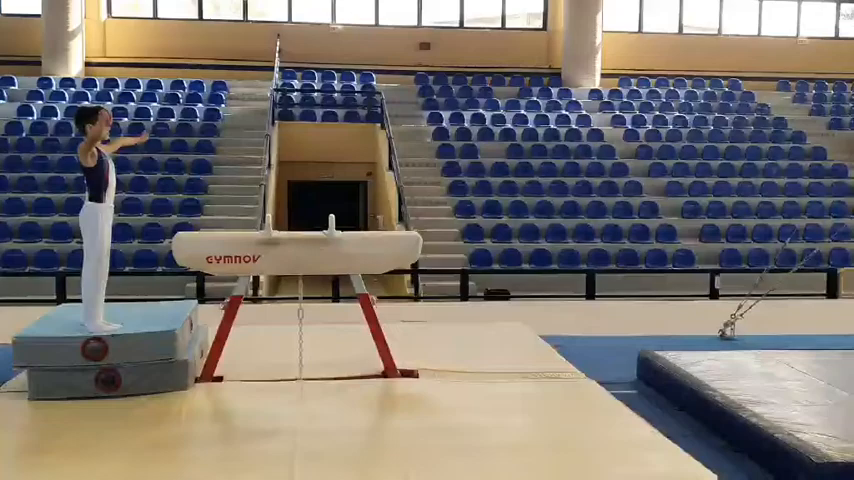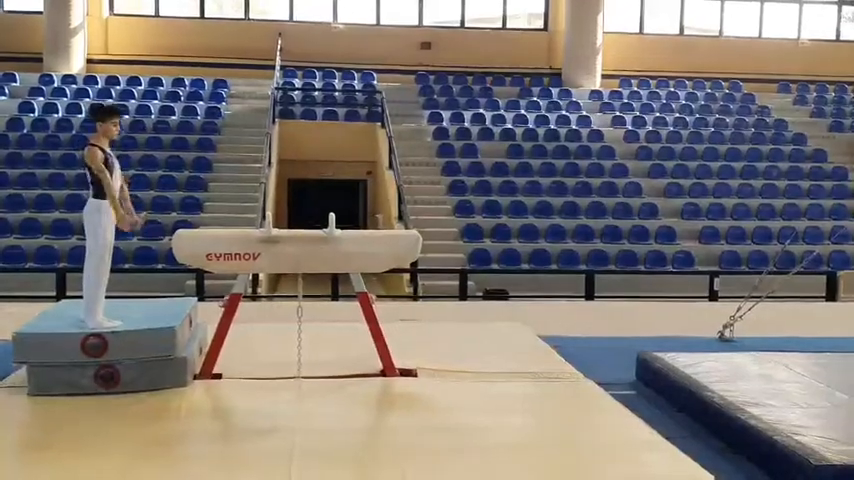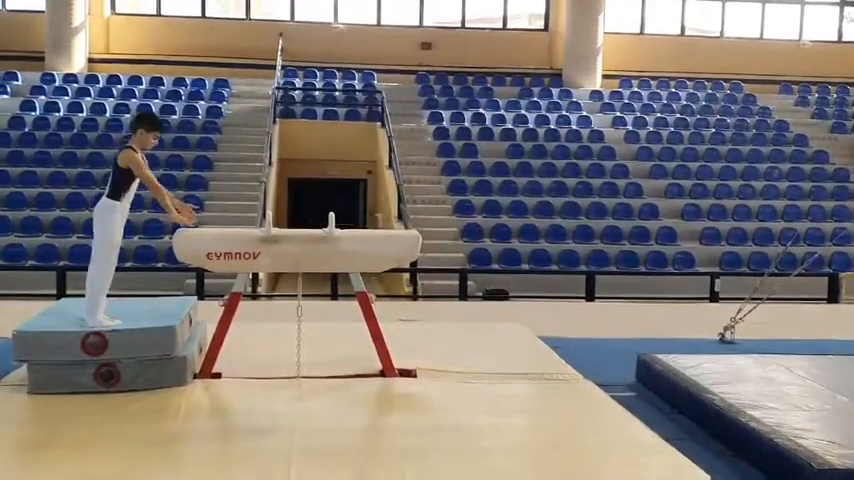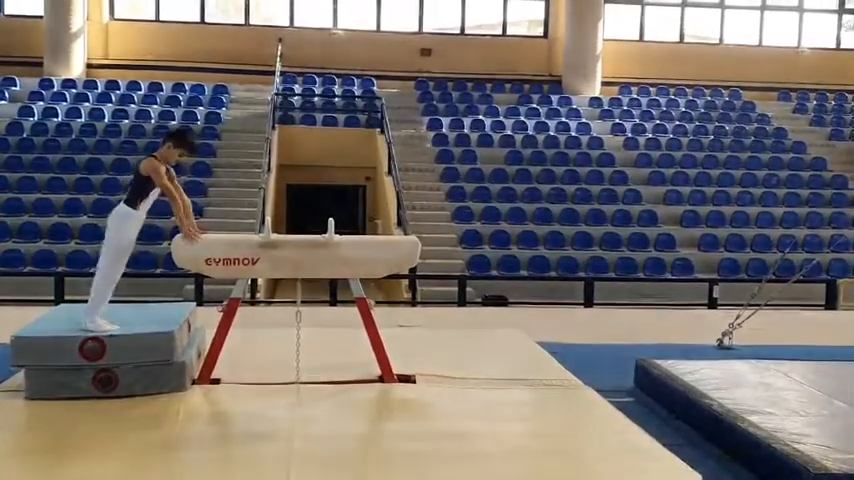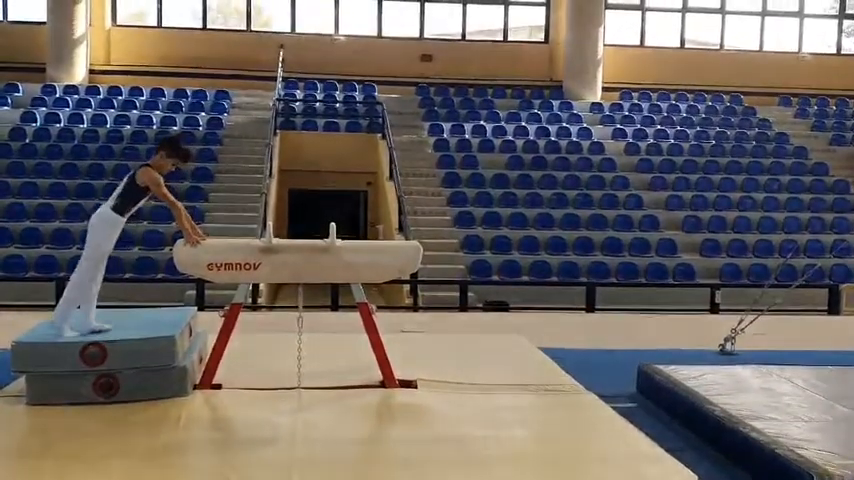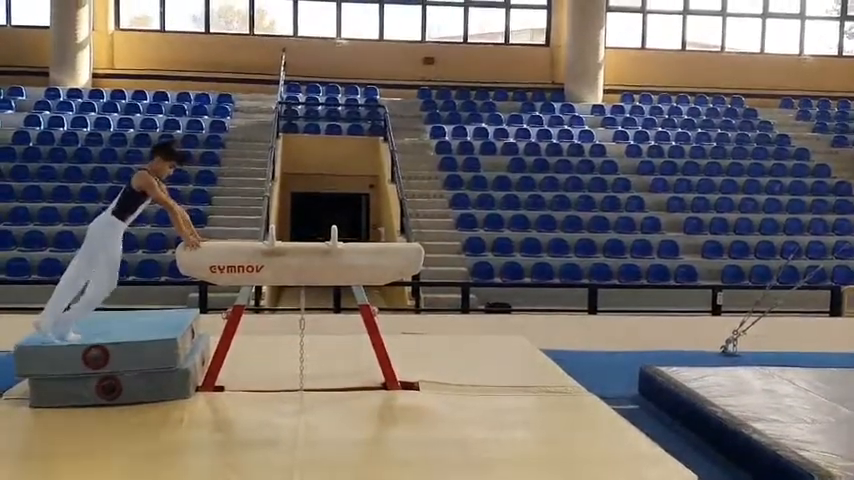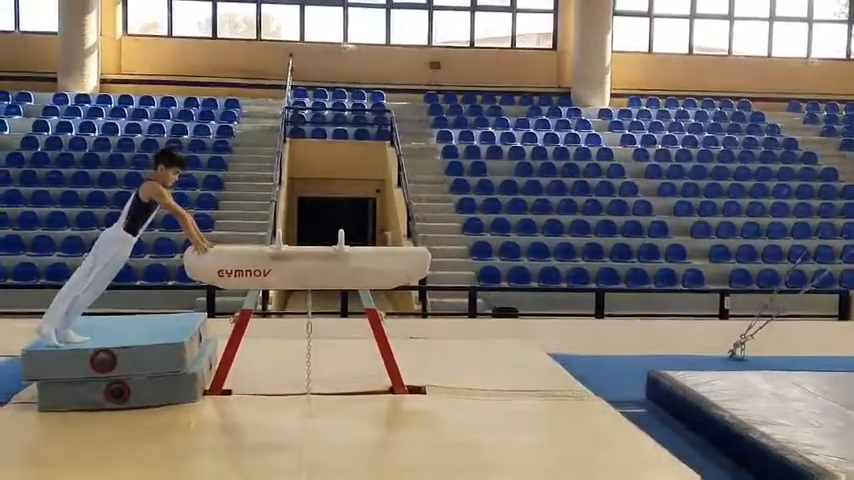
dt=0.7s
person 1, frame 1
left shoulder: (102, 149)
right shoulder: (87, 150)
left elbow: (119, 142)
right elbow: (92, 139)
left wrist: (138, 139)
right wrist: (103, 125)
left hip: (103, 212)
right hip: (95, 212)
left knee: (98, 265)
right knee: (95, 265)
left ankle: (93, 317)
right ankle: (93, 320)
person 1, frame 2
left shoulder: (107, 151)
right shoulder: (93, 151)
left elbow: (120, 183)
right elbow: (105, 180)
left wrist: (130, 212)
right wrist: (118, 211)
left hip: (106, 210)
right hip: (99, 209)
left knee: (99, 263)
right knee: (97, 262)
left ankle: (93, 314)
right ankle: (93, 317)
person 1, frame 3
left shoulder: (139, 156)
right shoulder: (131, 155)
left elbow: (156, 186)
right elbow: (154, 187)
left wrist: (179, 205)
right wrist: (174, 214)
left hip: (116, 212)
right hip: (110, 211)
left knee: (106, 263)
right knee: (103, 262)
left ankle: (94, 312)
right ankle: (93, 315)
person 1, frame 4
left shoulder: (166, 169)
right shoulder: (152, 164)
left elbow: (183, 198)
right elbow: (173, 198)
left wrist: (193, 227)
right wrist: (184, 229)
left hip: (132, 220)
right hip: (125, 218)
left knee: (113, 269)
right knee: (109, 267)
left ankle: (94, 316)
right ankle: (91, 317)
person 1, frame 5
left shoulder: (148, 173)
right shoulder: (150, 175)
left elbow: (176, 206)
right elbow: (174, 206)
left wrist: (195, 230)
right wrist: (188, 235)
left hip: (107, 219)
right hip: (108, 222)
left knee: (92, 271)
right knee: (87, 272)
left ankle: (87, 321)
right ankle: (61, 320)
person 1, frame 6
left shoulder: (156, 183)
right shoulder: (144, 177)
left elbow: (177, 210)
right elbow: (171, 210)
left wrist: (195, 236)
right wrist: (185, 237)
left hip: (108, 228)
right hip: (109, 228)
left knee: (76, 276)
right knee: (105, 283)
left ankle: (48, 321)
right ankle: (63, 324)
person 1, frame 7
left shoulder: (160, 190)
right shoulder: (153, 188)
left elbow: (184, 215)
right elbow: (181, 215)
left wrist: (203, 240)
right wrist: (196, 242)
left hip: (116, 238)
right hip: (120, 241)
left knee: (81, 282)
right knee: (90, 287)
left ankle: (50, 325)
right ankle: (59, 329)
